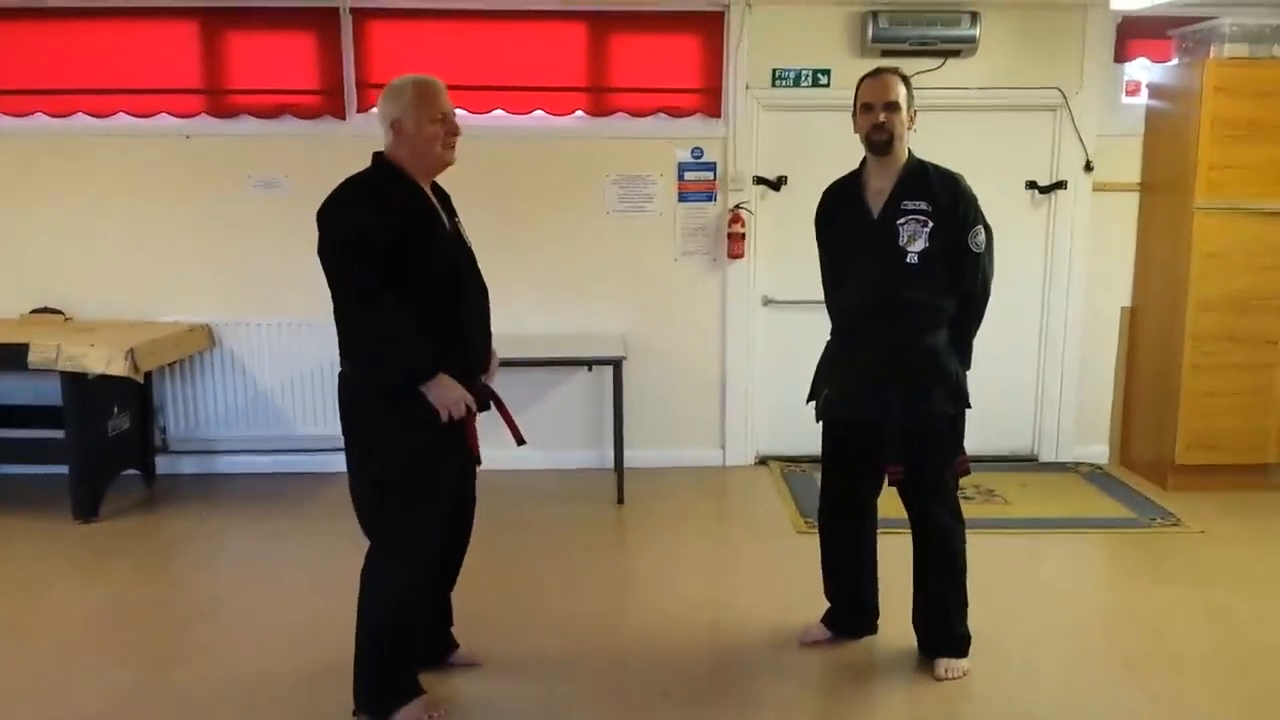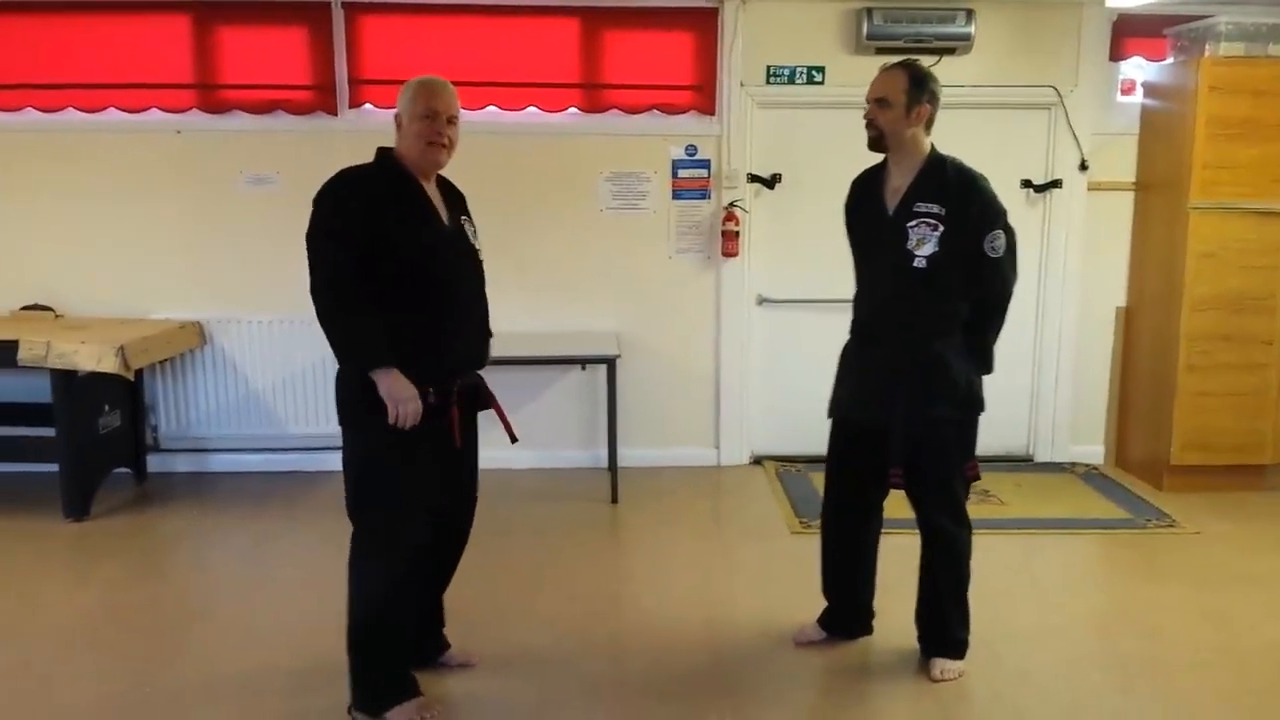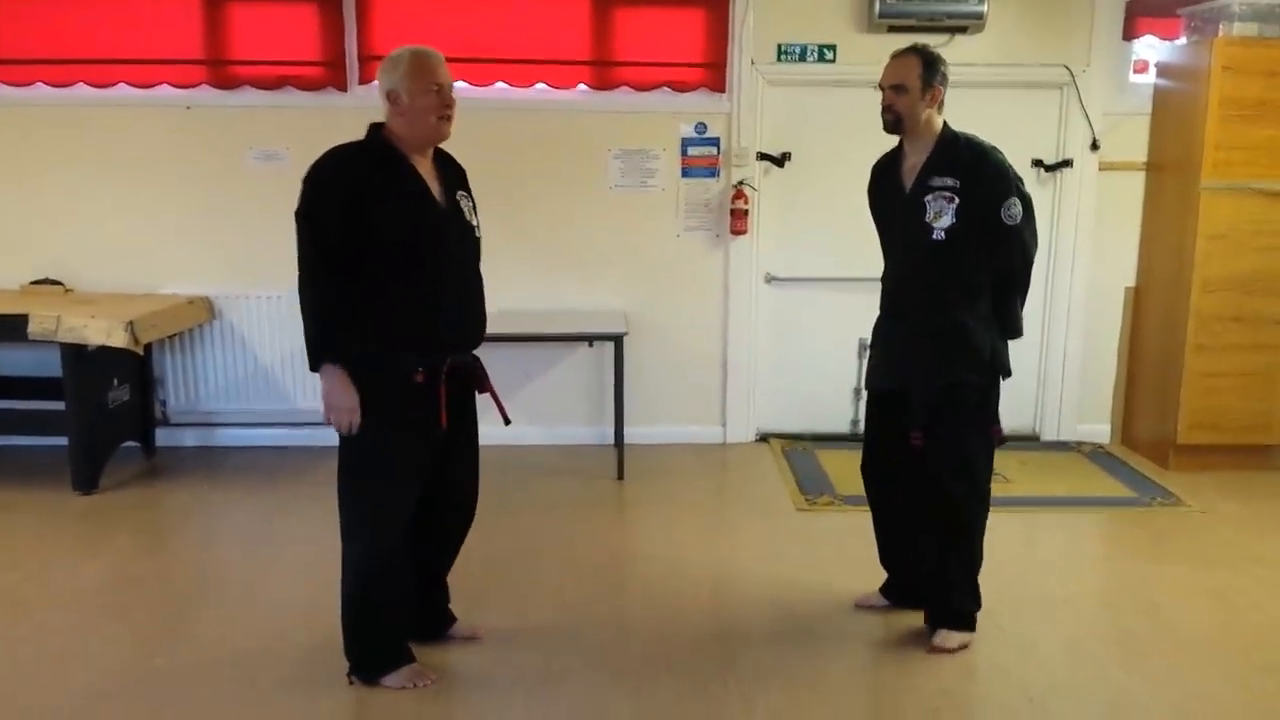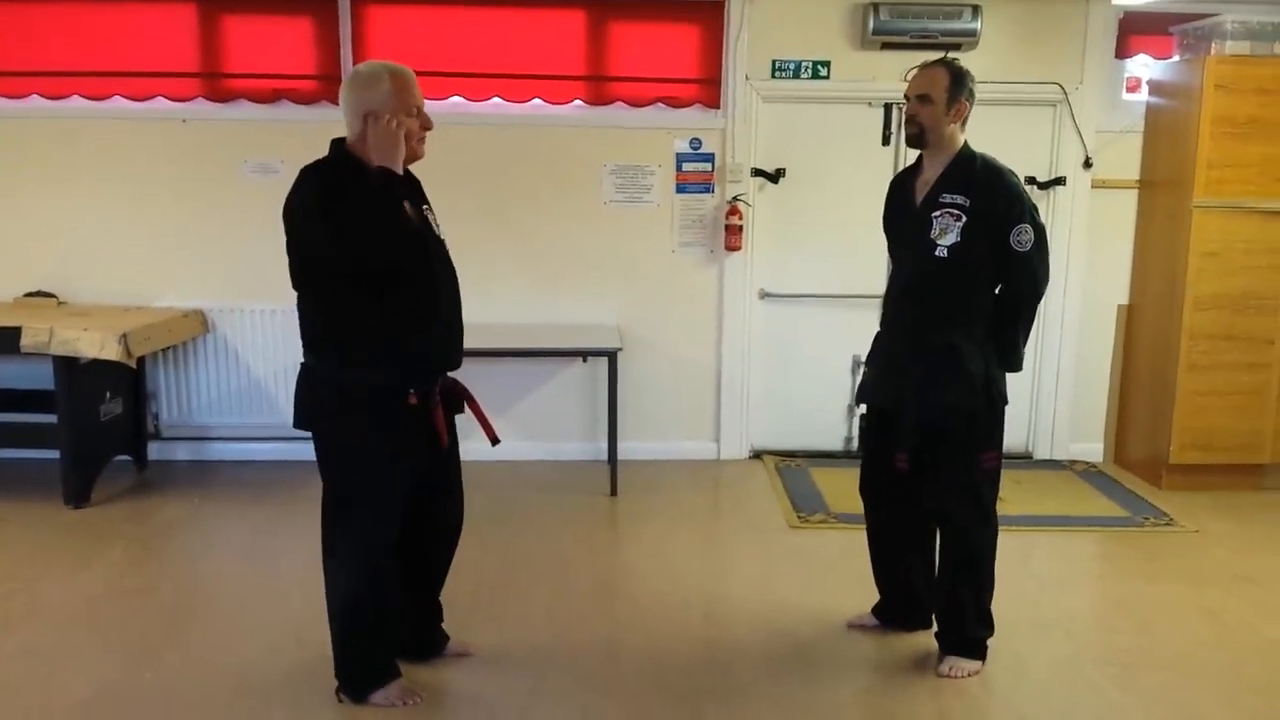
dt=1s
person 1, frame 1
left shoulder: (431, 197)
right shoulder: (360, 204)
right elbow: (367, 310)
left wrist: (475, 351)
right wrist: (430, 376)
left hip: (444, 395)
right hip: (394, 403)
left knee: (447, 525)
right knee: (404, 538)
left ankle: (429, 639)
person 1, frame 2
left shoulder: (450, 199)
right shoulder: (353, 193)
right elbow: (335, 295)
left wrist: (477, 342)
right wrist: (381, 372)
left hip: (449, 393)
right hip: (389, 396)
left knee: (446, 522)
right knee: (390, 534)
left ankle: (420, 639)
person 1, frame 3
left shoulder: (450, 173)
right shoulder: (344, 173)
right elbow: (320, 279)
left wrist: (467, 333)
right wrist: (333, 370)
left hip: (449, 374)
right hip: (383, 379)
left knee: (449, 502)
right knee: (380, 514)
left ankle: (425, 613)
right ankle: (376, 653)
person 1, frame 4
left shoulder: (400, 186)
right shoulder: (322, 188)
right elbow: (365, 262)
right wrist: (385, 176)
left hip: (419, 394)
right hip: (358, 400)
left knee: (435, 519)
right knee: (365, 533)
left ankle: (418, 632)
right ankle: (364, 670)
person 2, frame 1
left shoulder: (947, 192)
right shoulder: (836, 200)
left elbow: (974, 285)
left wrist: (940, 354)
right wrist: (857, 346)
left hip: (928, 381)
right hip: (852, 375)
left knee: (934, 512)
right knee: (843, 504)
left ankle: (945, 638)
right ankle: (850, 613)
person 2, frame 2
left shoulder: (966, 191)
right shoulder: (863, 190)
left elbow: (995, 286)
left wrist: (960, 358)
right wrist: (878, 346)
left hip: (940, 383)
right hip: (867, 372)
left knee: (941, 515)
right knee: (847, 503)
left ankle: (944, 639)
right ankle: (845, 615)
person 2, frame 3
left shoulder: (980, 164)
right shoulder: (884, 173)
left elbow: (1017, 250)
left wrist: (991, 328)
right wrist: (902, 320)
left hip: (963, 351)
right hip: (898, 345)
left knee: (957, 481)
right knee: (888, 471)
left ankle: (955, 610)
right ankle: (909, 584)
person 2, frame 4
left shoulder: (995, 186)
right shoulder: (902, 185)
left elbow: (1027, 279)
left wrist: (994, 357)
right wrist: (900, 341)
left hip: (963, 377)
right hip: (897, 365)
left knee: (962, 509)
right knee: (888, 494)
left ankle: (965, 637)
right ankle: (903, 605)
